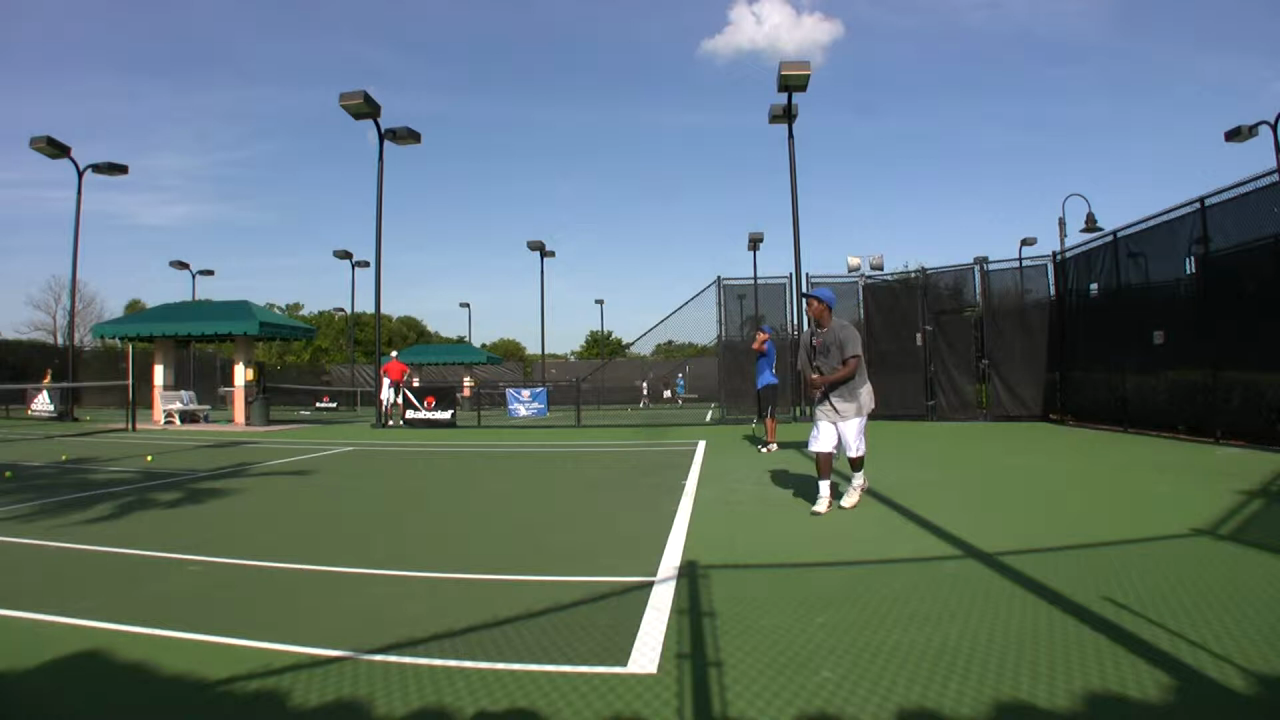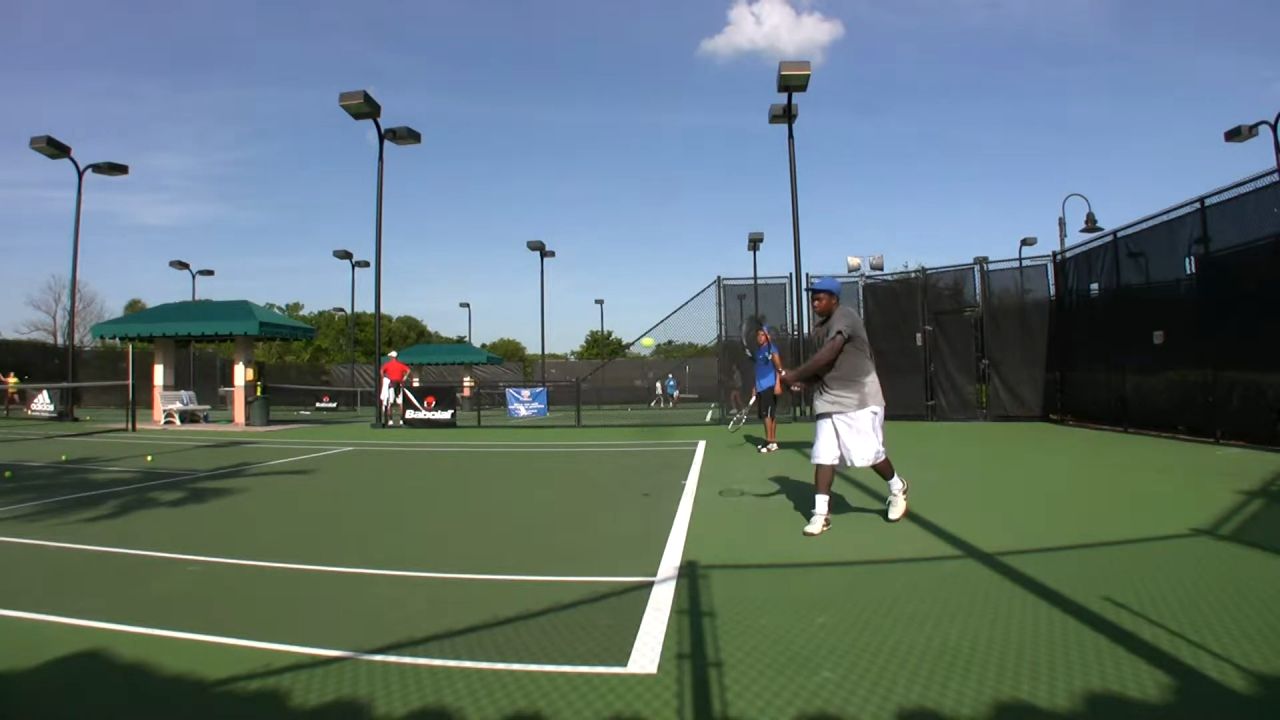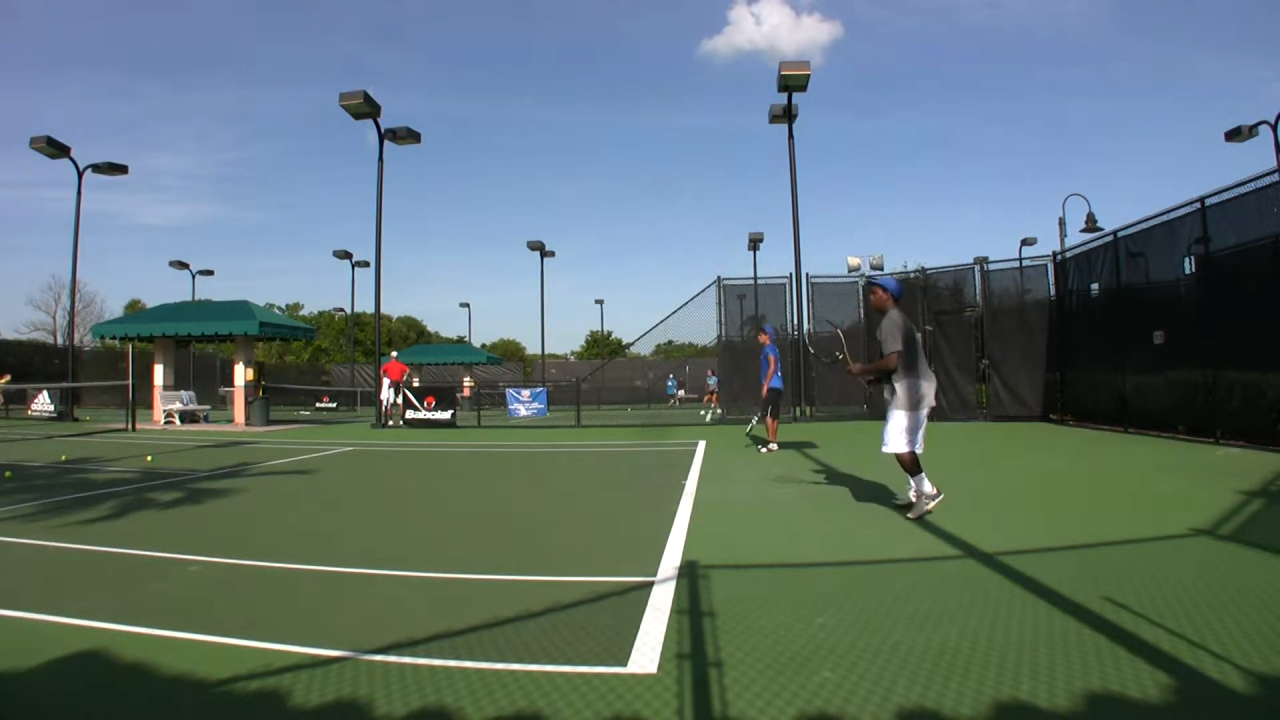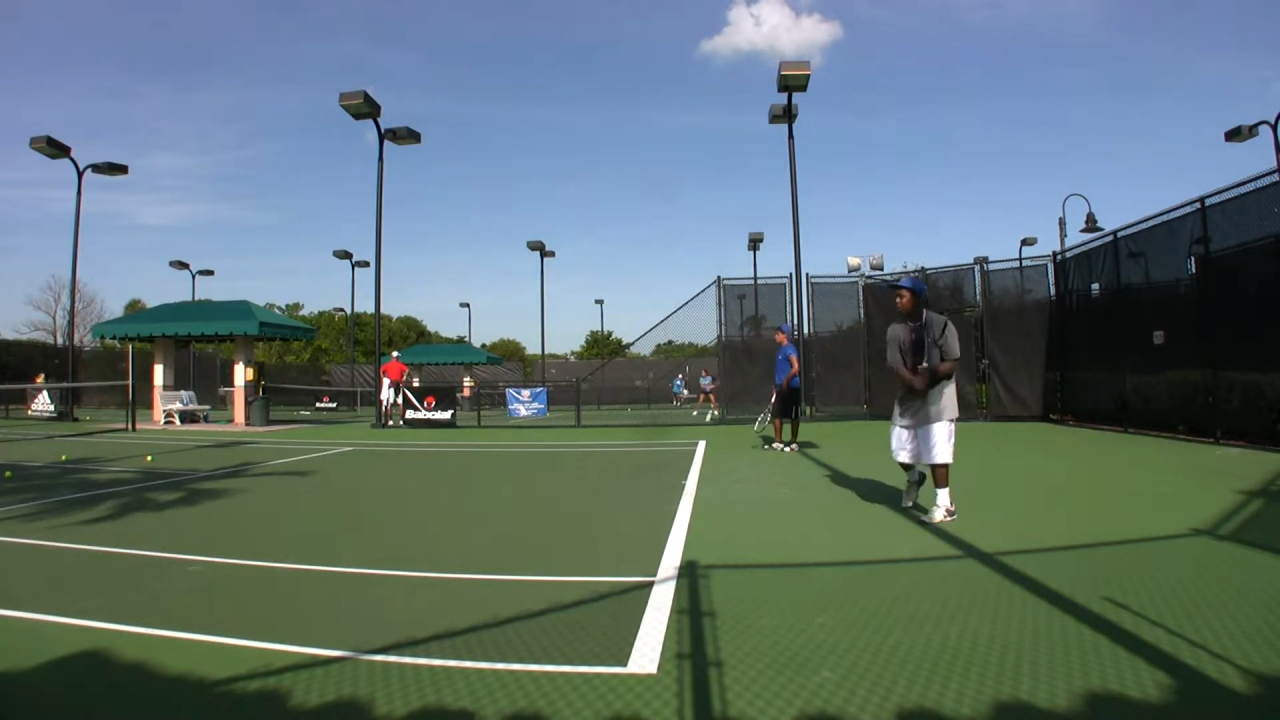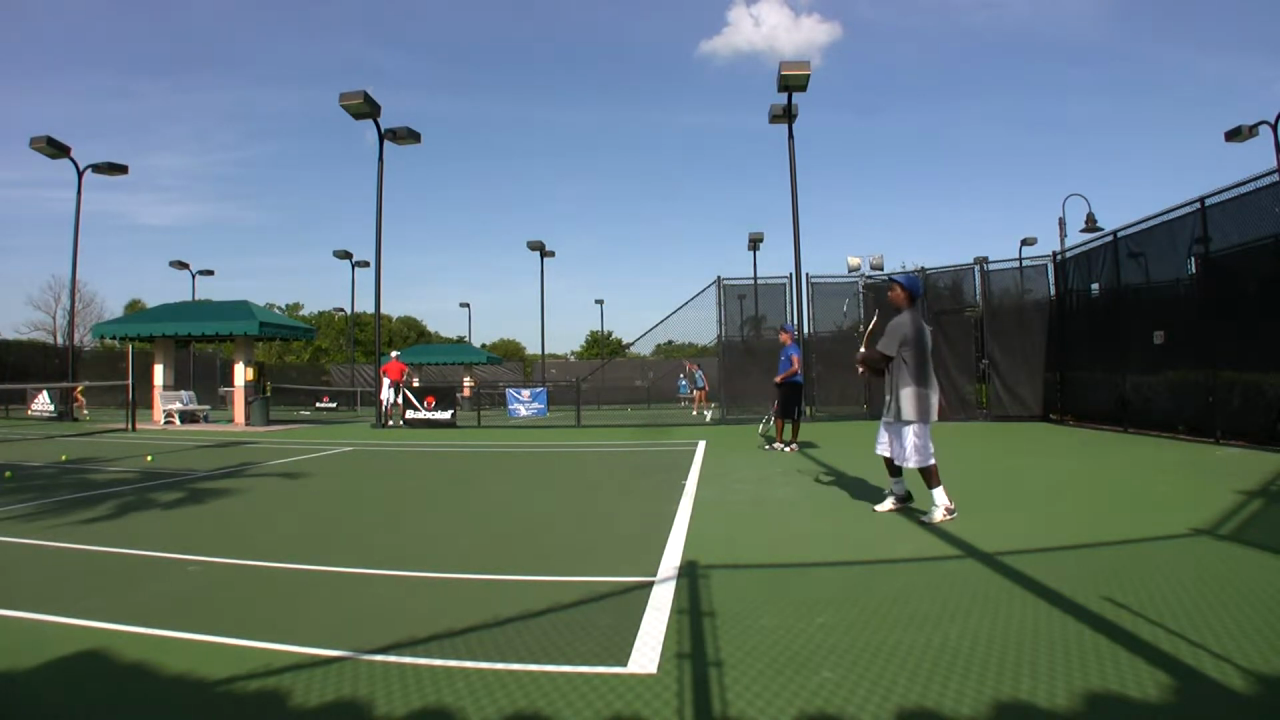
dt=1s
person 1, frame 1
left shoulder: (845, 330)
right shoulder: (807, 336)
left elbow: (852, 368)
right elbow: (806, 370)
left wrist: (824, 380)
right wrist: (812, 385)
left hip: (852, 398)
right hip: (825, 400)
left knee: (853, 447)
right knee: (821, 447)
left ankle: (858, 483)
right ankle: (824, 496)
person 1, frame 2
left shoulder: (846, 315)
right shoulder: (817, 328)
left elbow: (830, 352)
right elbow: (817, 370)
left wrist: (796, 374)
right wrist: (802, 379)
left hip: (859, 398)
right hip: (829, 401)
left knee: (871, 453)
right knee: (823, 456)
left ankle: (897, 488)
right ankle: (821, 514)
person 1, frame 3
left shoulder: (890, 322)
right shoulder: (898, 320)
left elbow: (892, 362)
left wrist: (863, 369)
right wrist: (875, 376)
left hip: (909, 390)
right hip: (912, 388)
left knee: (897, 442)
right knee: (905, 443)
left ankle: (927, 491)
right ankle: (918, 490)
person 1, frame 4
left shoulder: (941, 324)
right shoulder: (895, 330)
left elbow: (951, 364)
right elbow: (897, 367)
left wrist: (929, 376)
right wrist: (912, 380)
left hip: (938, 396)
right hip: (908, 398)
left knee: (936, 452)
right knee: (900, 449)
left ankle: (944, 505)
right ankle: (914, 477)
person 1, frame 5
left shoulder: (901, 322)
right shoulder: (910, 322)
left elbow: (878, 356)
left wrist: (862, 358)
right wrist: (870, 366)
left hip: (914, 398)
right hip: (899, 398)
left knee: (918, 453)
right knee: (888, 447)
left ankle: (944, 505)
right ankle: (900, 494)
